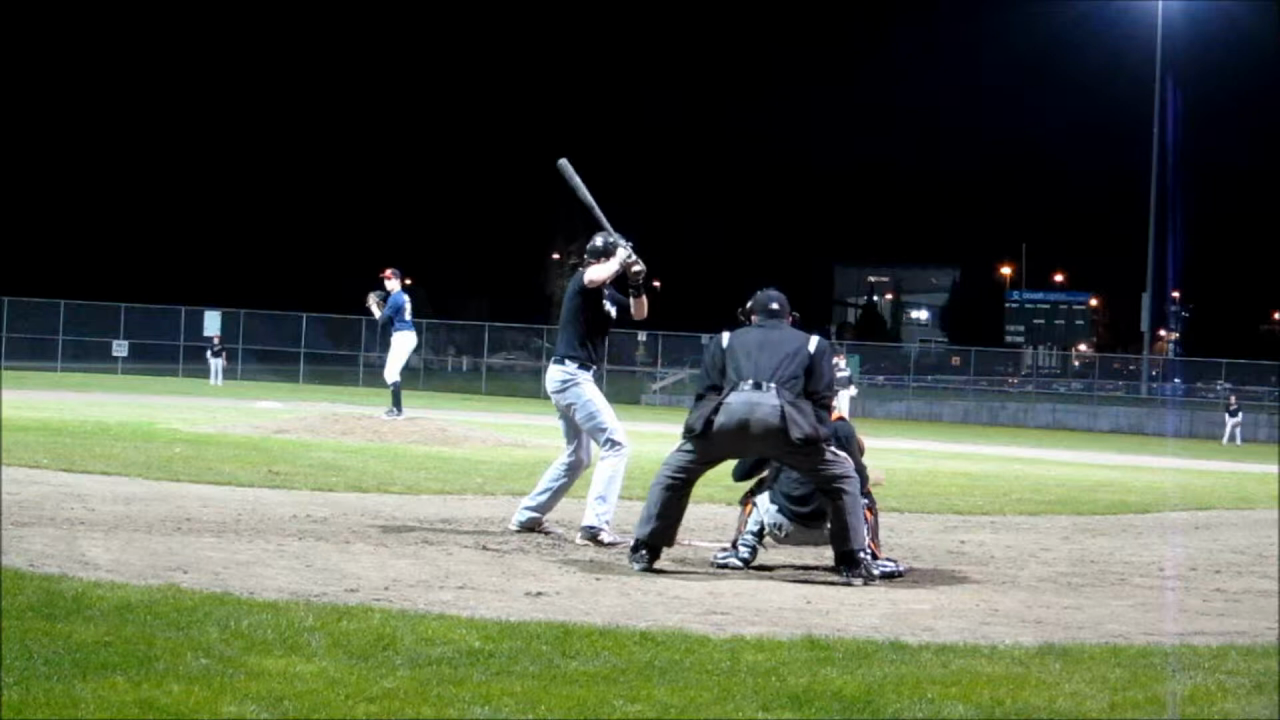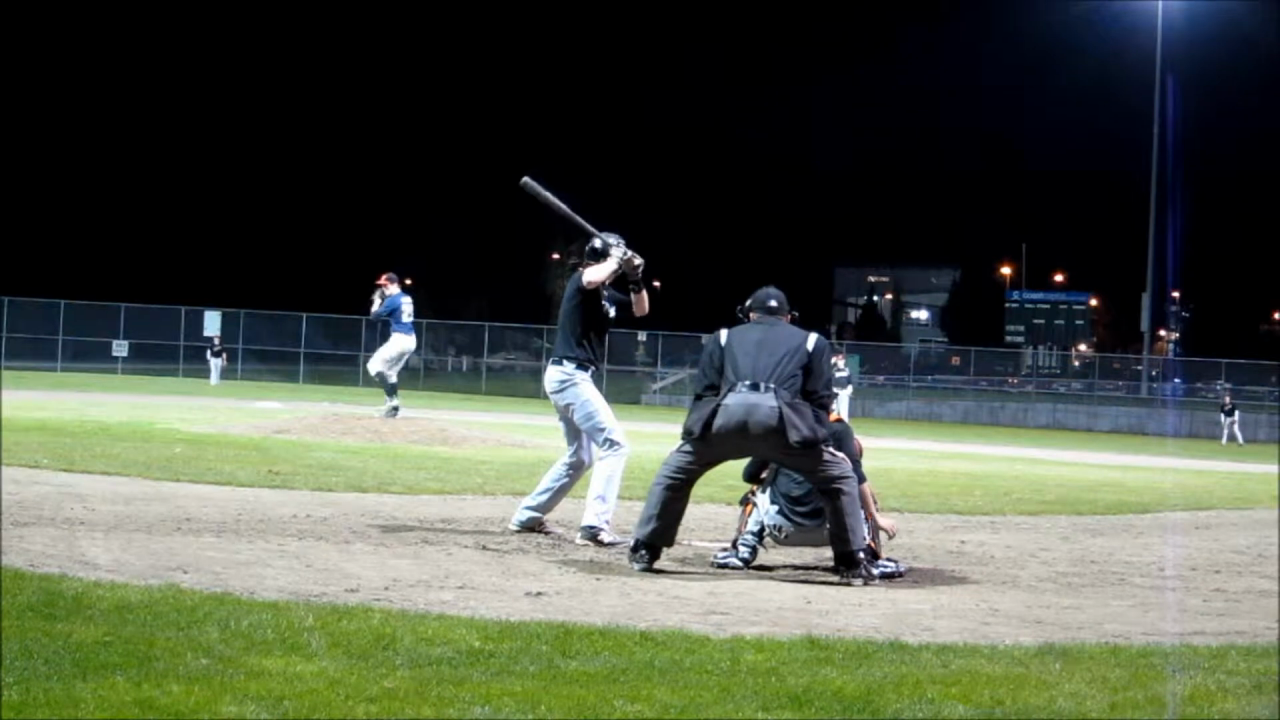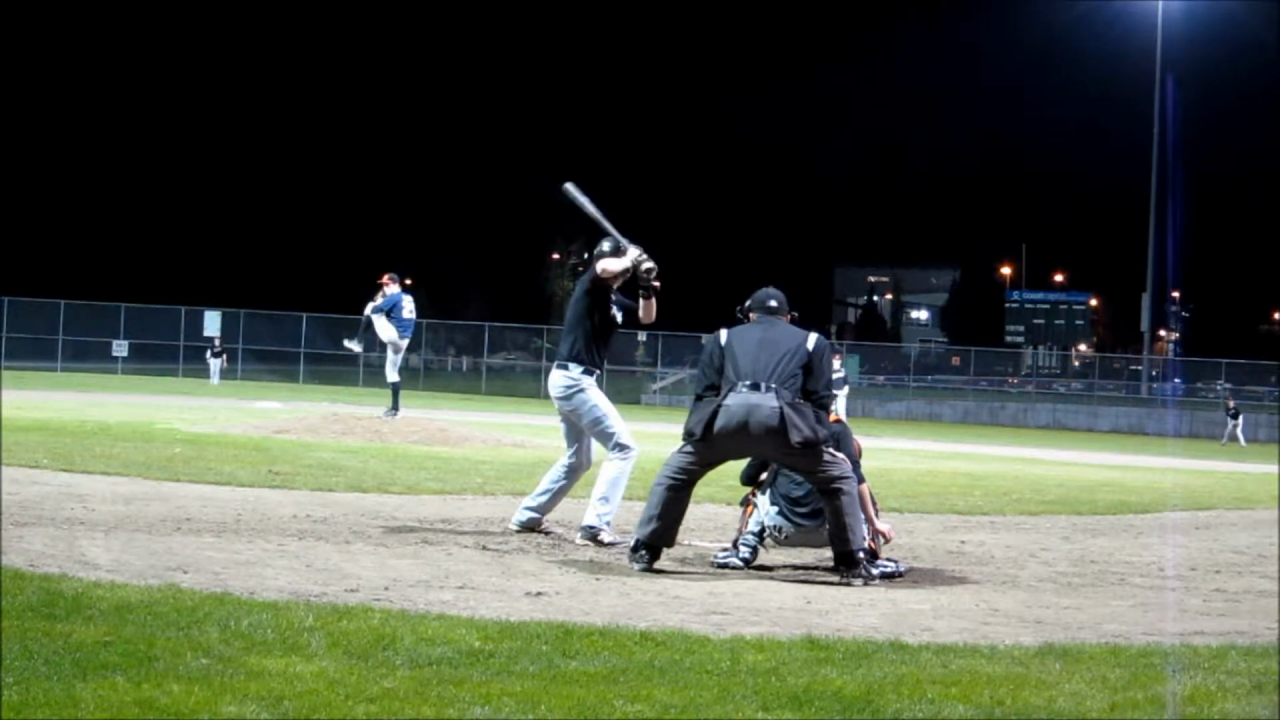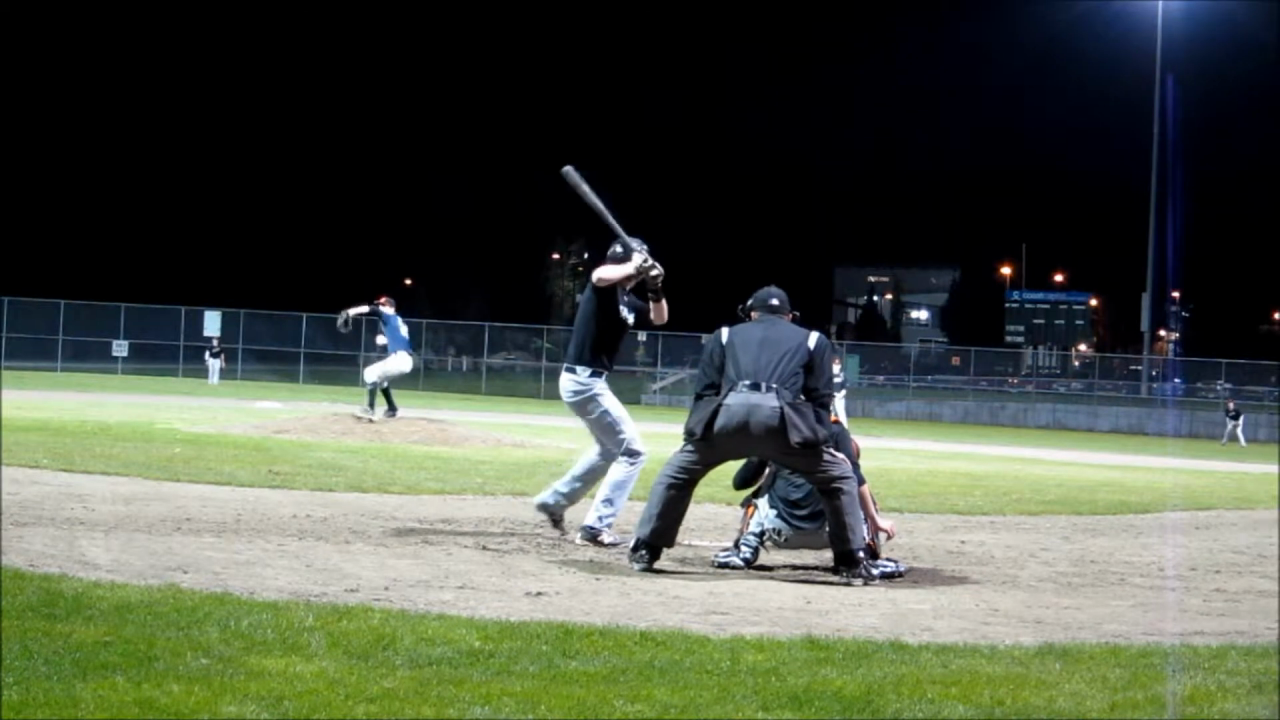
dt=0.4s
person 1, frame 1
left shoulder: (607, 292)
right shoulder: (583, 280)
left elbow: (639, 314)
right elbow: (593, 277)
left wrist: (636, 283)
right wrist: (620, 260)
left hip: (571, 377)
right hip: (571, 375)
left knee: (577, 456)
right knee: (615, 444)
left ankle: (527, 515)
right ankle: (594, 527)
person 1, frame 2
left shoulder: (606, 293)
right shoulder: (581, 279)
left elbow: (641, 309)
right elbow: (591, 279)
left wrist: (635, 279)
right wrist: (616, 259)
left hip: (572, 377)
right hip: (569, 375)
left knee: (580, 457)
right knee: (614, 444)
left ankle: (527, 516)
right ankle: (594, 527)
person 1, frame 3
left shoulder: (613, 296)
right shoulder: (592, 283)
left elbow: (646, 317)
right elbow: (605, 267)
left wrist: (647, 285)
right wrist: (630, 260)
left hip: (571, 381)
right hip: (574, 380)
left knee: (578, 458)
right knee: (623, 447)
left ankle: (527, 516)
right ankle: (594, 527)
person 1, frame 4
left shoulder: (626, 298)
right shoulder: (605, 287)
left elbow: (659, 318)
right elbow: (600, 275)
left wrist: (655, 287)
right wrist: (634, 266)
left hip: (587, 381)
right hip: (585, 381)
left knee: (610, 450)
right knee: (633, 451)
left ankle: (554, 500)
right ankle: (594, 528)
person 2, frame 1
left shoulder: (727, 340)
right shoulder: (814, 344)
left elbow: (706, 394)
right elbow: (821, 402)
left wrist: (700, 440)
right wrist: (821, 447)
left hip: (729, 412)
right hip: (782, 415)
left knee: (674, 472)
right knee: (842, 477)
left ankle: (643, 551)
right ankle: (854, 563)
person 2, frame 2
left shoulder: (724, 337)
right shoulder: (811, 341)
left elbow: (704, 394)
right elbow: (819, 401)
left wrist: (697, 439)
right wrist: (817, 446)
left hip: (728, 413)
right hip: (780, 417)
left knee: (674, 472)
right knee: (840, 478)
left ankle: (643, 552)
right ankle: (854, 564)
person 2, frame 3
left shoulder: (724, 337)
right shoulder: (811, 341)
left elbow: (704, 394)
right elbow: (819, 401)
left wrist: (696, 439)
right wrist: (818, 446)
left hip: (728, 413)
right hip: (781, 417)
left knee: (676, 472)
right knee: (839, 478)
left ankle: (644, 552)
right ankle: (853, 563)
person 2, frame 4
left shoulder: (726, 335)
right shoulder: (812, 340)
left elbow: (705, 392)
right elbow: (819, 399)
left wrist: (694, 441)
right wrist: (823, 444)
left hip: (729, 413)
right hip: (781, 416)
left knee: (676, 472)
right knee: (839, 478)
left ankle: (644, 552)
right ankle: (853, 564)
person 3, frame 1
right shoulder: (842, 428)
left elbow: (740, 473)
right elbow: (860, 482)
left hip: (780, 525)
right hip: (827, 527)
left knee: (758, 492)
right knee: (862, 496)
left ankle: (742, 551)
right ankle: (872, 561)
person 3, frame 2
right shoulder: (838, 429)
left elbow: (751, 475)
right elbow: (856, 478)
right wrist: (876, 517)
left hip: (780, 526)
right hip: (826, 528)
left knee: (759, 491)
right knee: (861, 498)
left ankle: (742, 552)
right ankle: (873, 560)
person 3, frame 3
right shoulder: (837, 429)
left elbow: (748, 478)
right elbow: (855, 479)
right wrist: (874, 522)
left hip: (780, 526)
right hip: (826, 528)
left knee: (759, 491)
right knee: (861, 494)
left ankle: (743, 551)
right ankle: (871, 559)
person 3, frame 4
right shoulder: (834, 429)
left elbow: (741, 481)
right elbow: (854, 479)
right wrist: (875, 520)
left hip: (779, 528)
right hip: (825, 529)
left knee: (760, 494)
right knee: (859, 493)
left ankle: (744, 551)
right ankle: (871, 558)
